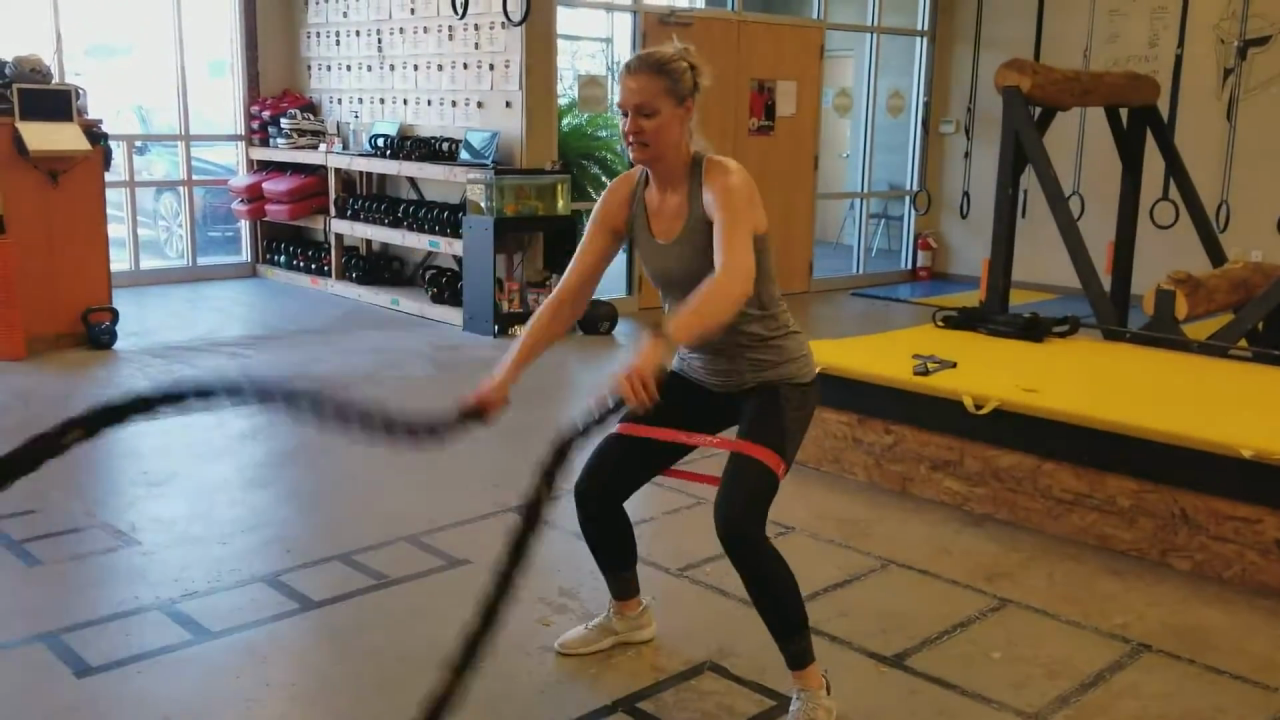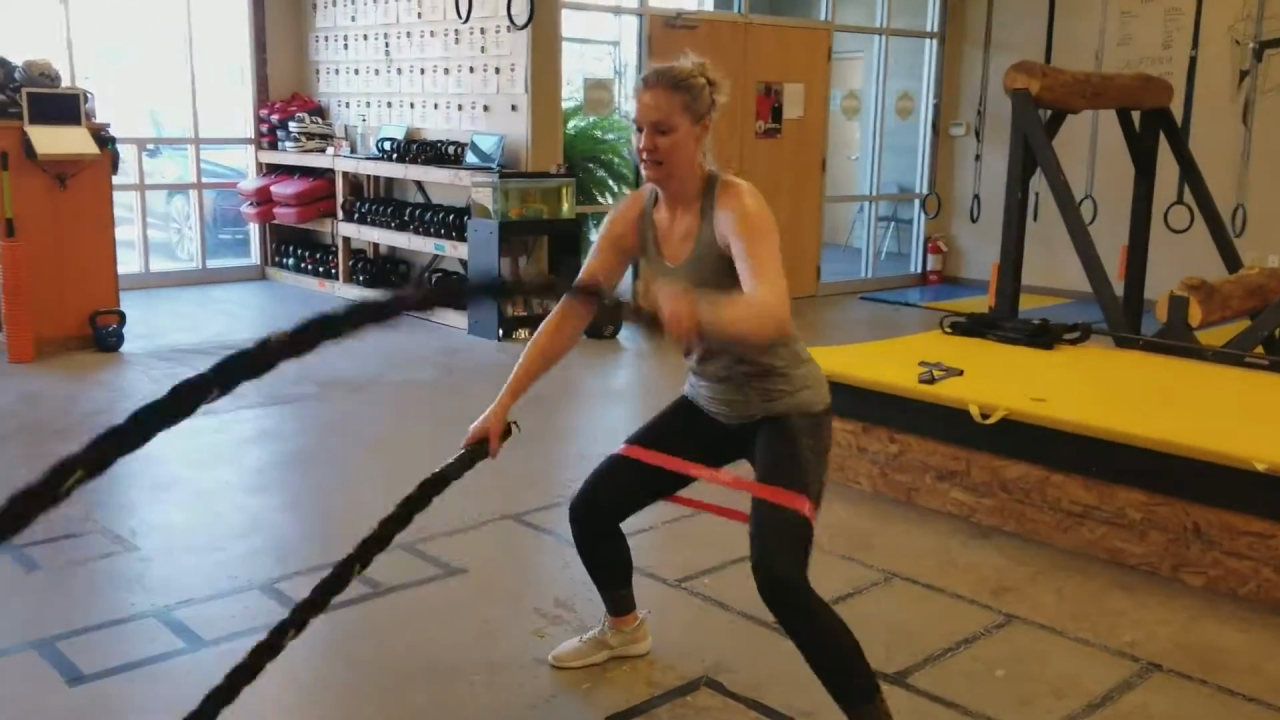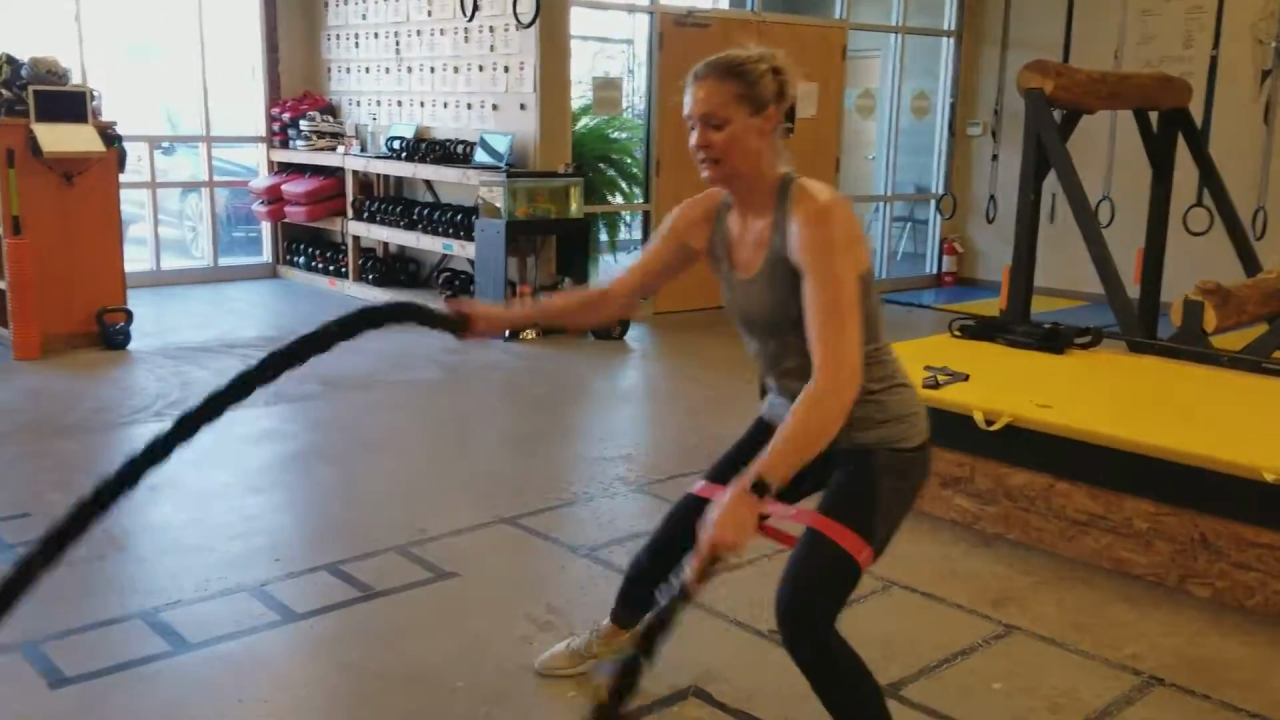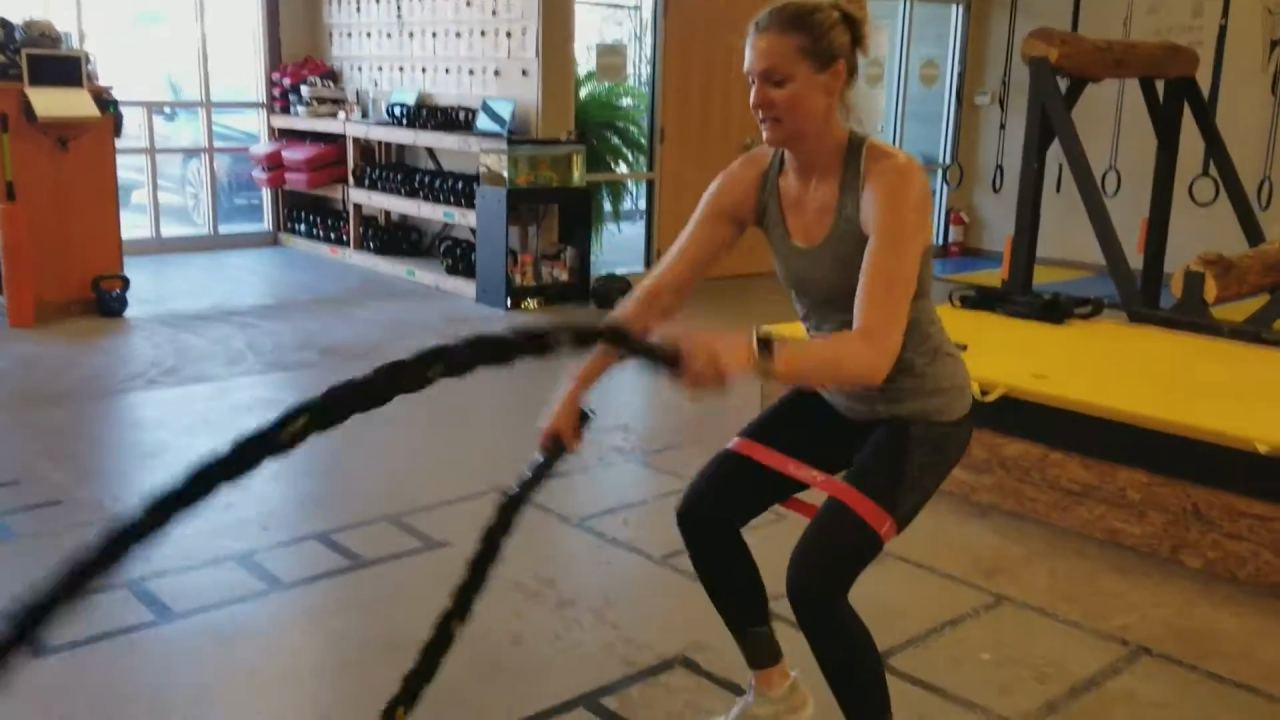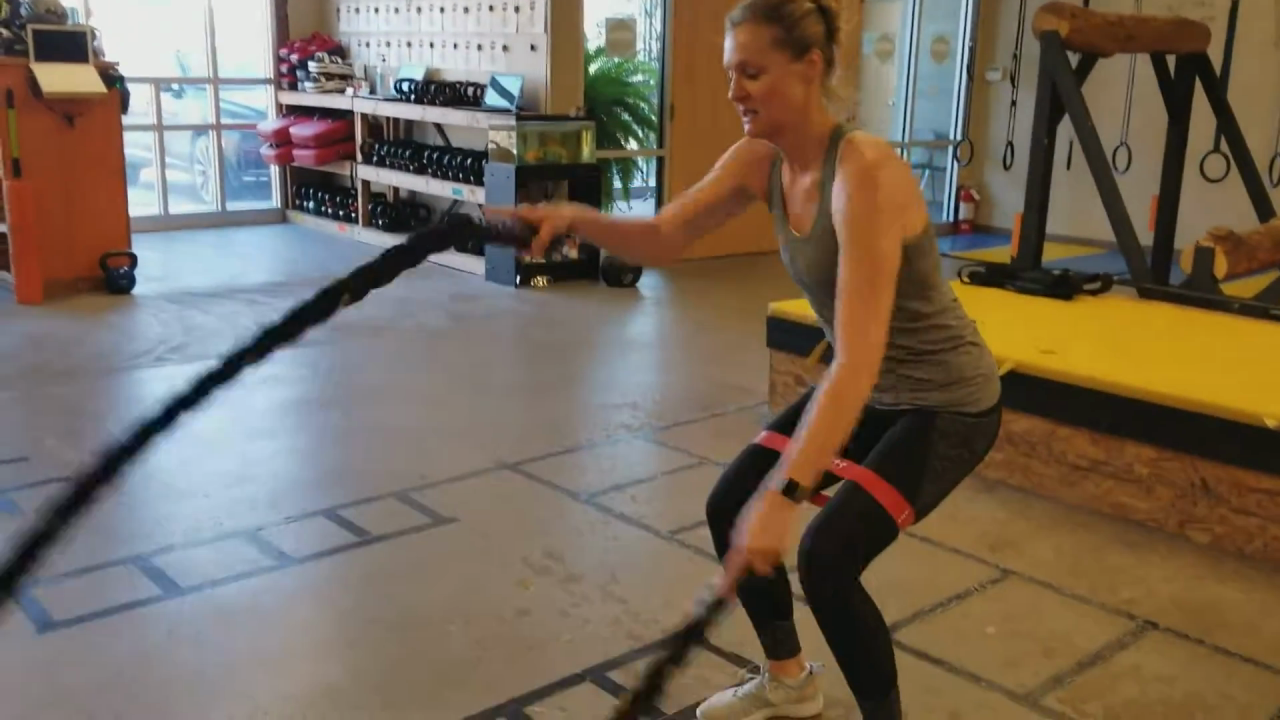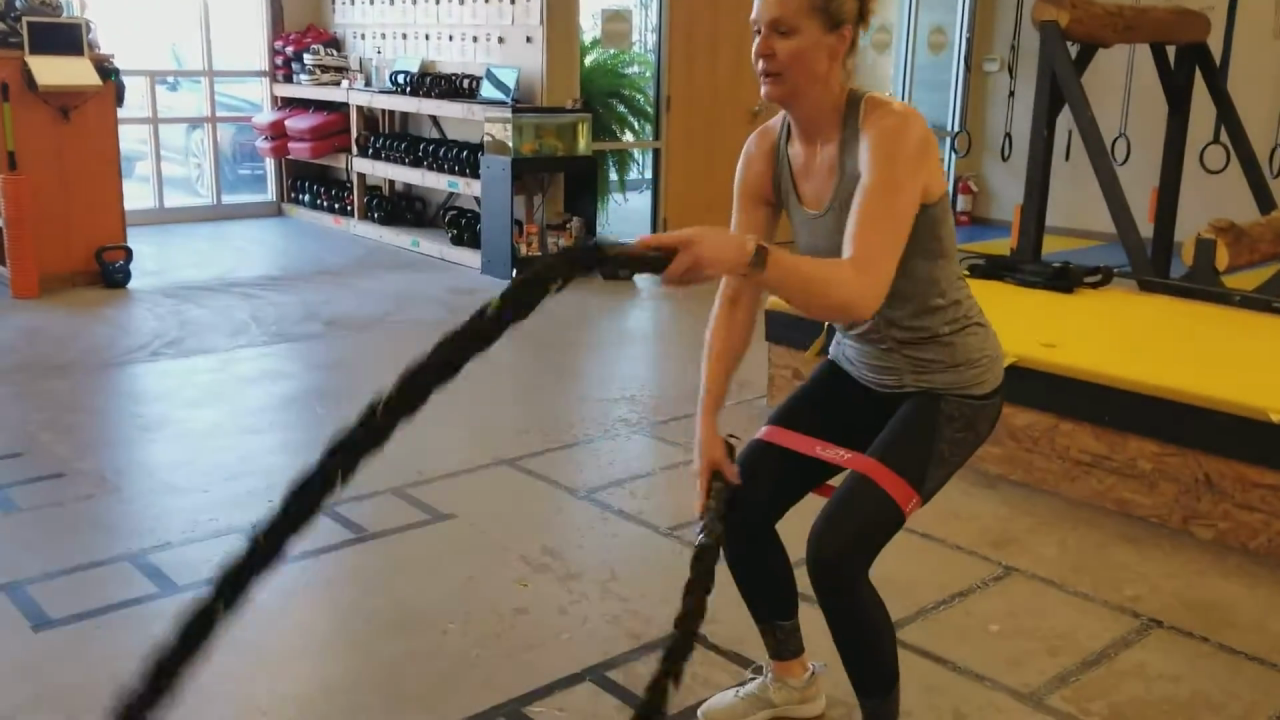
dt=0.3s
person 1, frame 1
left shoulder: (724, 180)
right shoulder: (624, 192)
left elbow: (735, 284)
right elbow: (568, 296)
left wrist: (654, 350)
right wrist: (506, 375)
left hip: (772, 374)
right hip: (696, 373)
left knee: (738, 524)
right knee: (596, 488)
right ankle: (629, 612)
person 1, frame 2
left shoulder: (737, 204)
right shoulder: (634, 215)
left elbow: (772, 310)
right elbow: (569, 314)
left wrist: (700, 311)
right wrist: (502, 403)
left hip: (785, 409)
right hip: (709, 403)
left knee: (778, 576)
right knee: (591, 507)
right ankle: (625, 627)
person 1, frame 3
left shoulder: (818, 217)
right shoulder: (702, 218)
left elbow: (838, 378)
right elbow: (613, 298)
left wrist: (750, 494)
right wrist: (509, 314)
left hip: (881, 438)
right hip: (789, 420)
left knee: (802, 612)
right knee: (672, 543)
right ankle: (615, 636)
person 1, frame 4
left shoulder: (892, 181)
right shoulder: (752, 177)
left elbow: (869, 355)
right elbow: (659, 290)
left wrist: (754, 354)
right wrist: (576, 386)
left hip: (918, 410)
right hip: (830, 393)
left knee: (814, 579)
right knee: (703, 513)
person 1, frame 5
left shoulder: (866, 173)
right shoulder: (757, 159)
left elbow: (859, 360)
right elbow: (660, 241)
left wrist: (779, 497)
right wrist: (581, 219)
left hip: (945, 399)
right hip: (859, 384)
left knee: (825, 558)
right knee: (727, 509)
person 1, frame 6
left shoulder: (894, 133)
right shoulder: (765, 148)
left elbow: (857, 294)
right elbow: (735, 301)
left wrist: (748, 255)
right wrist: (705, 423)
left hip: (947, 381)
right hip: (857, 366)
left knee: (835, 550)
right knee: (739, 506)
